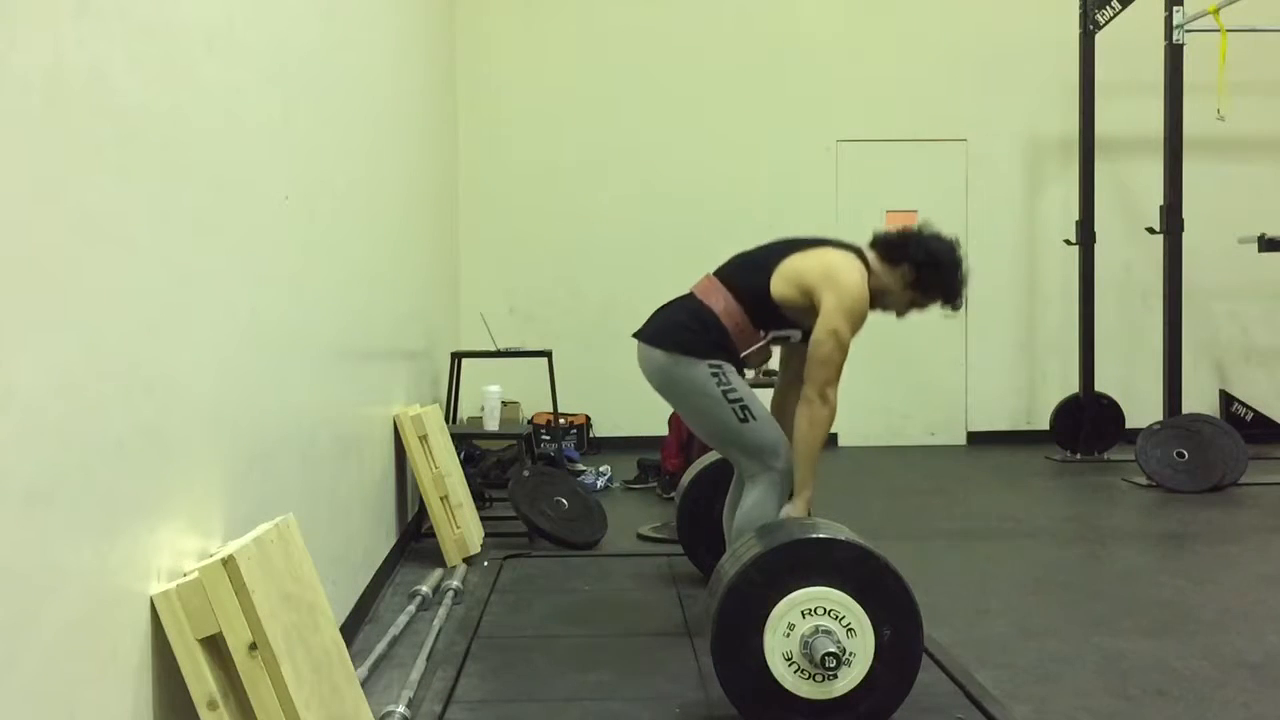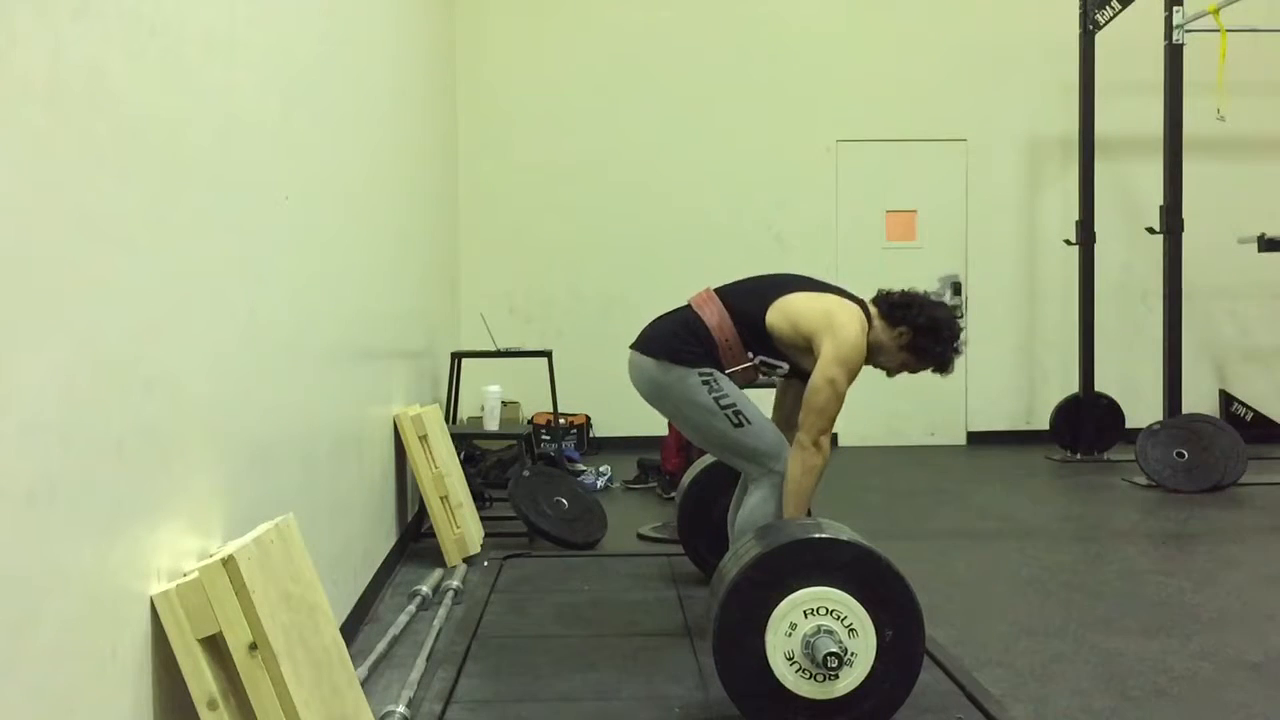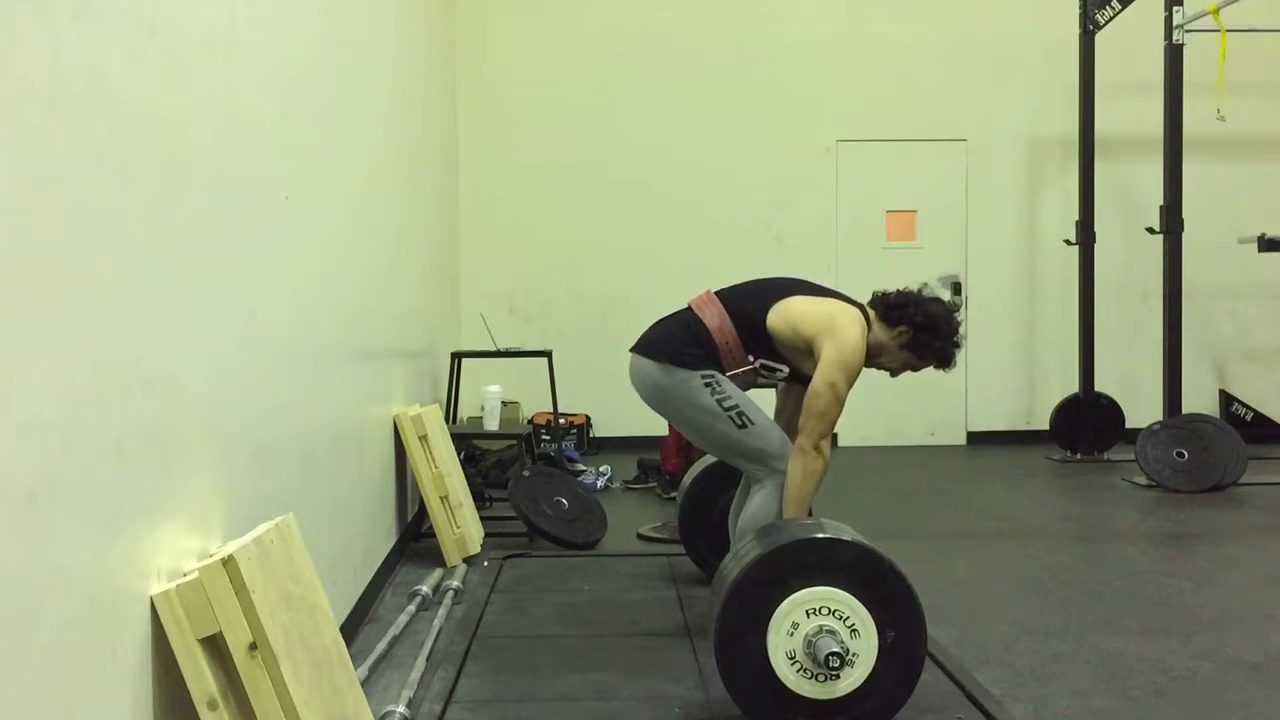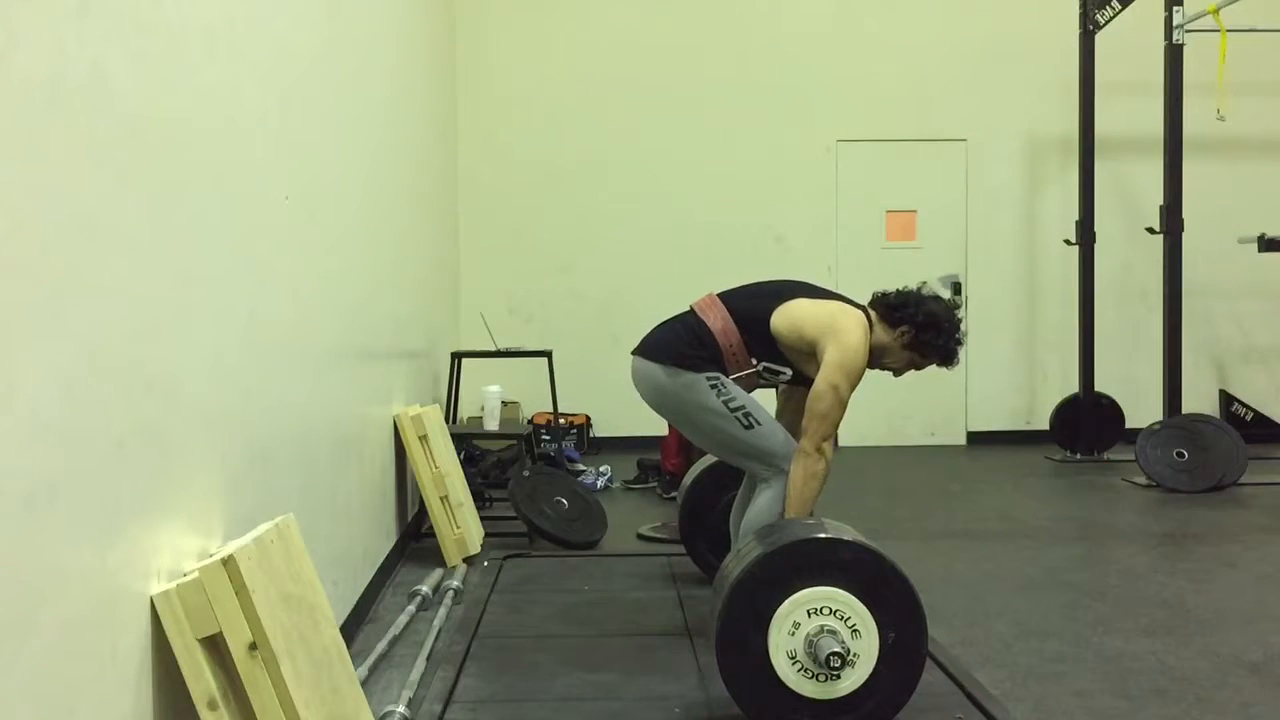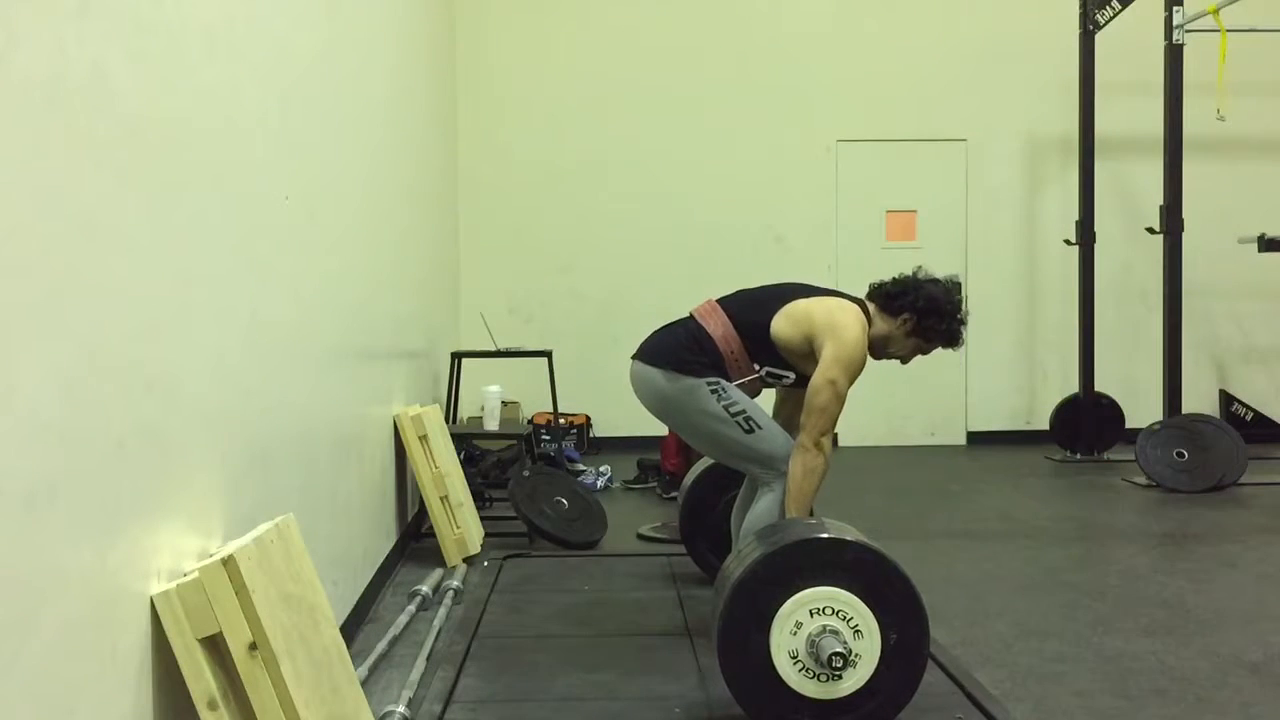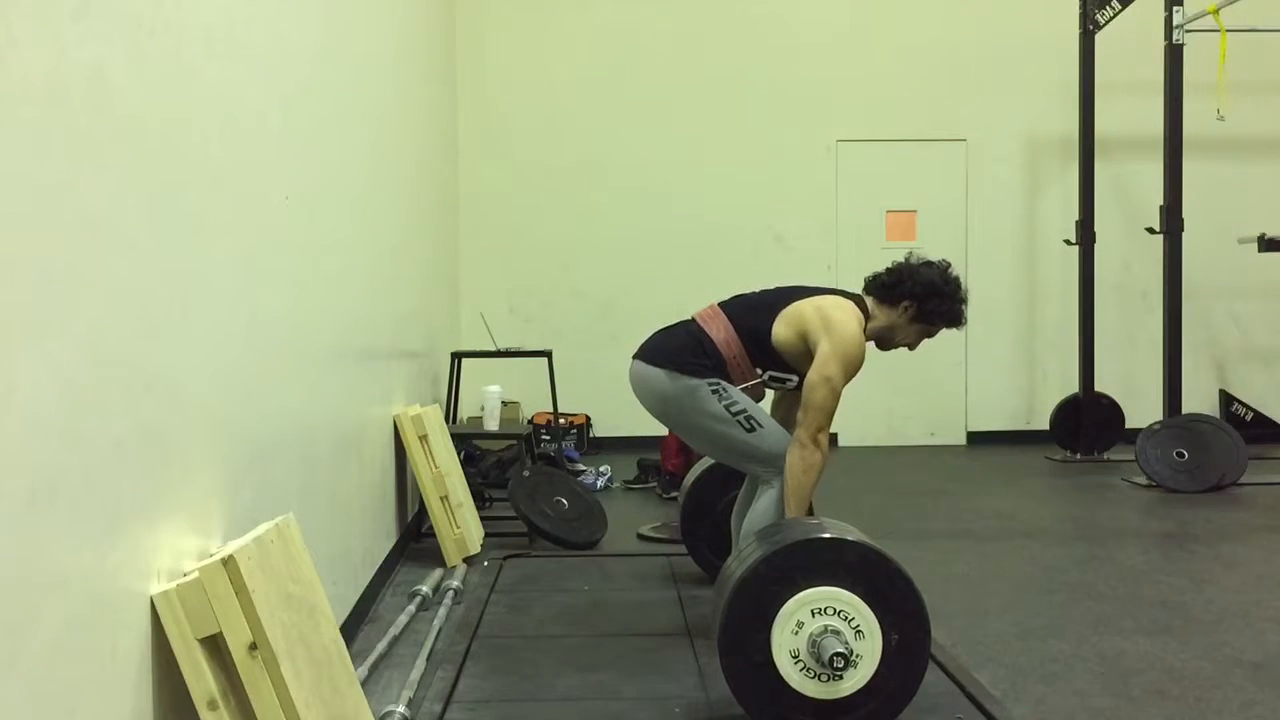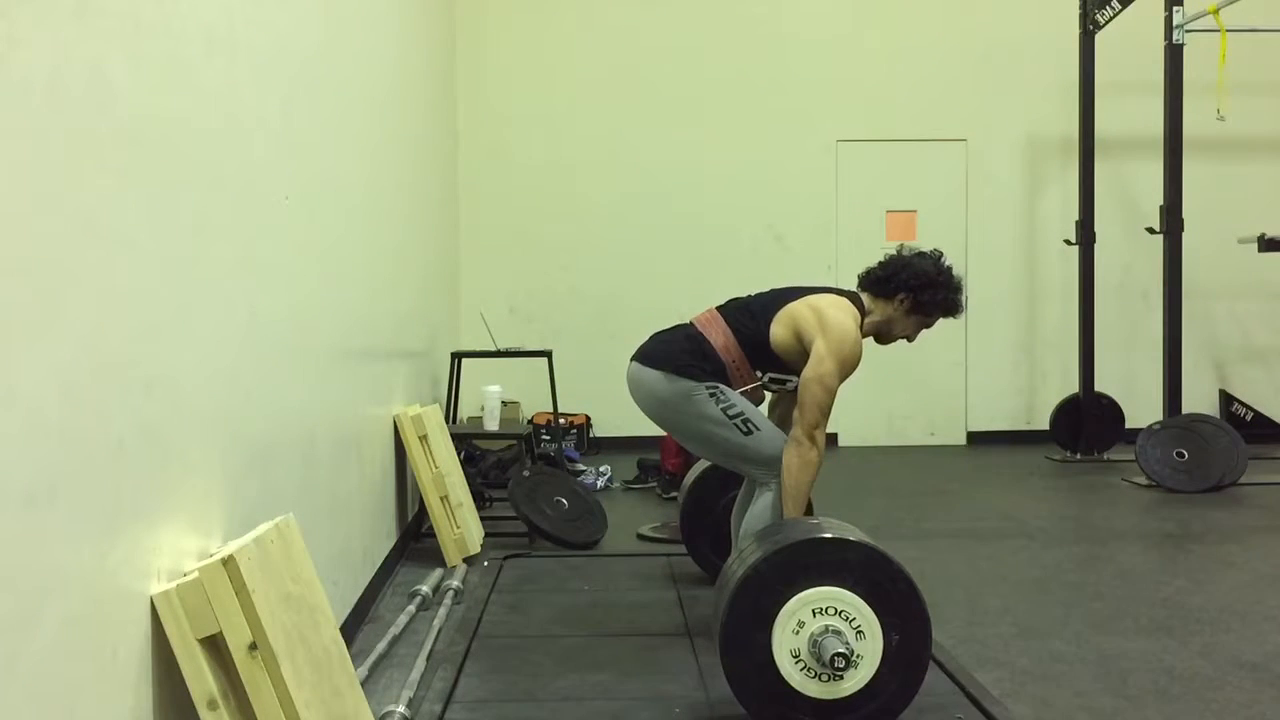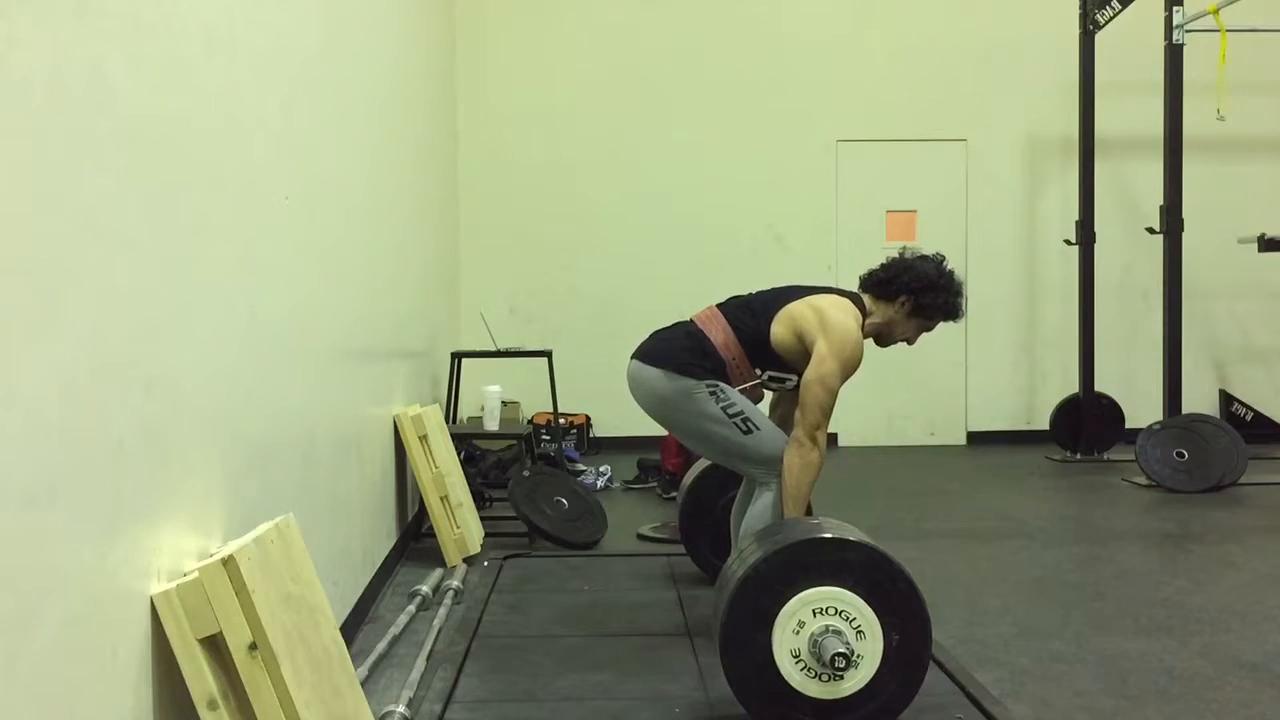
dt=0.3s
person 1, frame 1
left shoulder: (836, 267)
right shoulder: (850, 285)
left elbow: (794, 385)
right elbow: (819, 396)
left wrist: (790, 464)
right wrist: (800, 498)
left hip: (673, 341)
right hip: (683, 348)
left knee: (762, 463)
right knee: (770, 467)
person 1, frame 2
left shoulder: (834, 318)
right shoulder: (848, 337)
left elbow: (789, 427)
right elbow: (811, 443)
left hip: (664, 354)
right hip: (675, 361)
left knee: (765, 464)
right knee: (772, 467)
person 1, frame 3
left shoulder: (834, 322)
right shoulder: (847, 340)
left elbow: (791, 433)
right elbow: (812, 446)
left hip: (664, 358)
right hip: (675, 364)
left knee: (768, 464)
right knee: (775, 467)
person 1, frame 4
left shoulder: (837, 323)
right shoulder: (850, 341)
left elbow: (791, 432)
right elbow: (814, 448)
left hip: (664, 358)
right hip: (678, 366)
left knee: (769, 464)
right knee: (780, 467)
person 1, frame 5
left shoulder: (836, 319)
right shoulder: (848, 336)
left elbow: (791, 426)
right elbow: (813, 443)
left hip: (663, 363)
right hip: (677, 372)
left knee: (771, 465)
right knee: (781, 469)
person 1, frame 6
left shoulder: (835, 314)
right shoulder: (846, 333)
left elbow: (788, 416)
right elbow: (810, 438)
left hip: (662, 363)
right hip: (678, 375)
left knee: (773, 465)
right knee: (780, 470)
person 1, frame 7
left shoulder: (832, 313)
right shoulder: (842, 333)
left elbow: (785, 419)
right elbow: (806, 437)
left hip: (660, 367)
right hip: (675, 378)
left knee: (771, 466)
right knee: (779, 471)
person 1, frame 8
left shoulder: (832, 316)
right shoulder: (843, 332)
left elbow: (785, 420)
right elbow: (807, 438)
left hip: (659, 365)
right hip: (673, 374)
left knee: (767, 465)
right knee: (776, 469)
